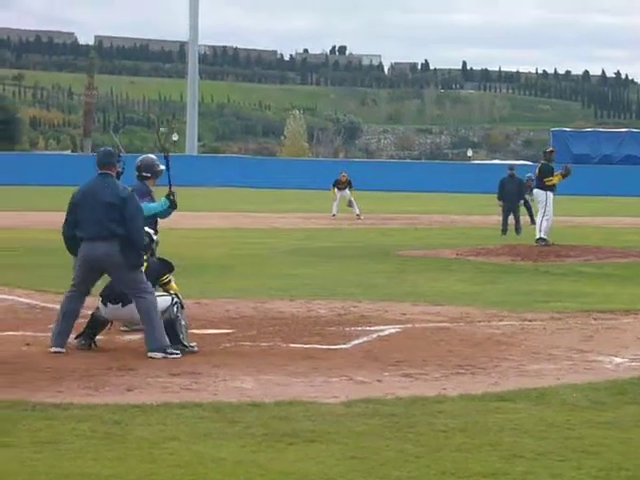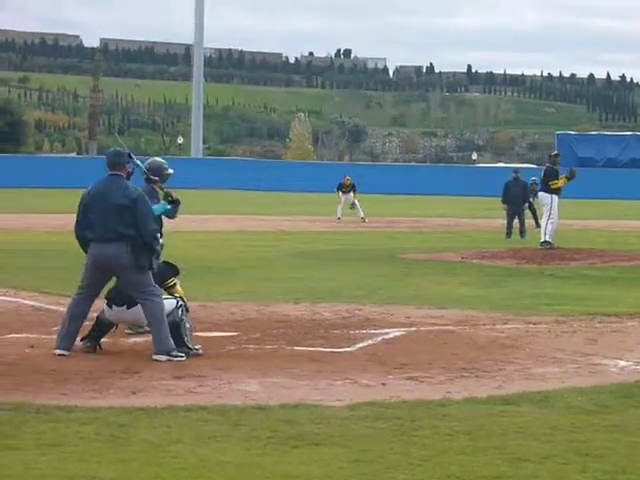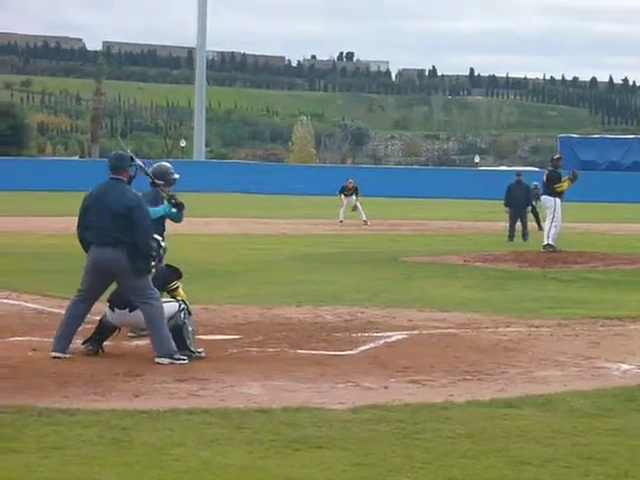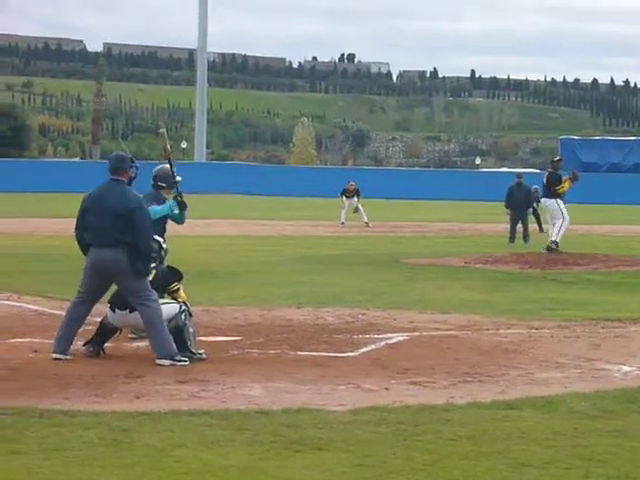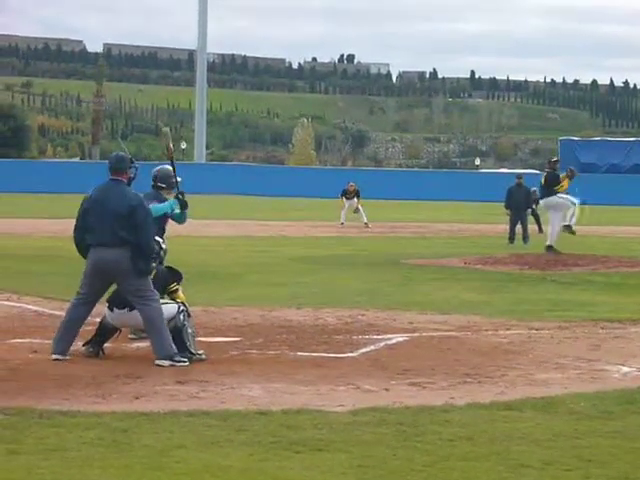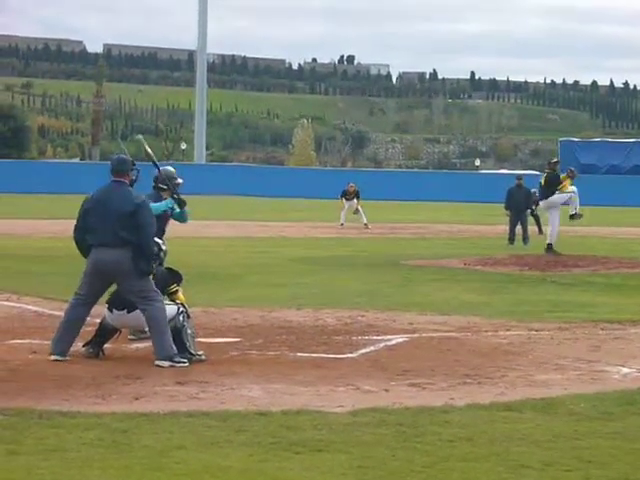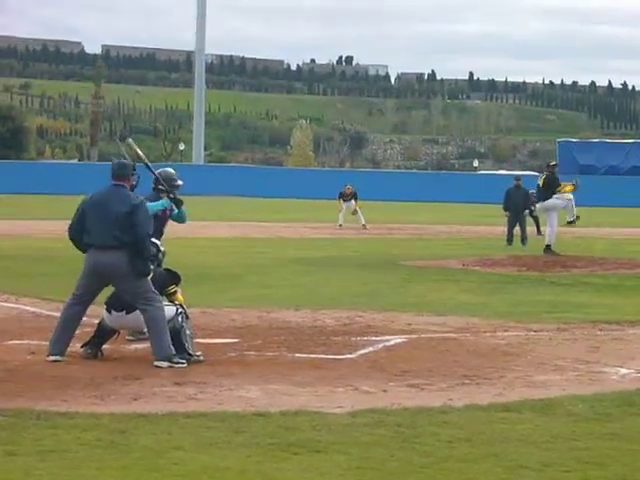
dt=0.2s
person 1, frame 1
left shoulder: (81, 192)
right shoulder: (123, 192)
left elbow: (68, 228)
right elbow: (136, 227)
left wrist: (76, 252)
right wrist: (138, 253)
left hip: (87, 250)
right hip: (116, 250)
left knee: (75, 293)
right knee: (144, 294)
left ankle: (58, 342)
right ankle: (158, 346)
person 1, frame 2
left shoulder: (91, 192)
right shoulder: (133, 193)
left elbow: (79, 228)
right elbow: (148, 228)
left wrist: (91, 249)
right wrist: (153, 250)
left hip: (97, 251)
right hip: (125, 252)
left knee: (82, 296)
right knee: (151, 296)
left ankle: (63, 344)
right ankle: (163, 349)
person 1, frame 3
left shoulder: (92, 195)
right shoulder: (132, 198)
left elbow: (82, 230)
right elbow: (144, 235)
right wrist: (147, 259)
left hip: (97, 255)
right hip: (124, 256)
left knee: (82, 299)
right knee: (150, 300)
left ankle: (59, 347)
right ankle: (165, 351)
person 1, frame 4
left shoulder: (92, 196)
right shoulder: (133, 199)
left elbow: (80, 231)
right elbow: (144, 236)
right wrist: (146, 261)
left hip: (96, 256)
right hip: (124, 257)
left knee: (82, 301)
right knee: (148, 302)
left ankle: (60, 348)
right ankle: (166, 353)
person 1, frame 5
left shoulder: (92, 197)
right shoulder: (134, 199)
left elbow: (79, 233)
right elbow: (146, 236)
left wrist: (89, 255)
right wrist: (147, 261)
left hip: (97, 256)
right hip: (125, 257)
left knee: (82, 301)
right knee: (149, 302)
left ankle: (59, 349)
right ankle: (166, 354)
person 1, frame 6
left shoulder: (93, 198)
right shoulder: (137, 200)
left elbow: (79, 233)
right elbow: (146, 236)
left wrist: (91, 253)
right wrist: (148, 262)
left hip: (97, 257)
right hip: (126, 258)
left knee: (80, 302)
right knee: (152, 302)
left ankle: (58, 350)
right ankle: (166, 355)
person 1, frame 7
left shoulder: (91, 199)
right shoulder: (135, 202)
left elbow: (74, 231)
right elbow: (143, 237)
right wrist: (145, 260)
left hip: (94, 259)
right hip: (123, 260)
left knee: (77, 303)
right knee: (152, 303)
left ankle: (55, 351)
right ankle: (164, 356)
person 2, frame 1
left shoulder: (147, 190)
right shoulder: (139, 189)
left elbow: (160, 214)
right elbow: (143, 210)
left wrist: (170, 207)
right wrist: (164, 202)
right ankle: (130, 320)
person 2, frame 2
left shoulder: (155, 193)
right shoulder: (146, 191)
left elbow: (170, 215)
left wrist: (174, 205)
right wrist: (164, 204)
right ankle: (135, 323)
person 2, frame 3
left shoulder: (161, 198)
right shoulder: (150, 195)
left elbow: (177, 218)
left wrist: (178, 208)
right wrist: (168, 206)
right ankle: (137, 325)
person 2, frame 4
left shoulder: (164, 200)
right shoulder: (150, 197)
left elbow: (179, 220)
right elbow: (150, 214)
left wrist: (181, 209)
right wrist: (172, 204)
right ankle: (138, 327)
person 2, frame 5
left shoulder: (166, 201)
right shoulder: (150, 197)
left elbow: (180, 220)
right elbow: (150, 212)
left wrist: (182, 207)
right wrist: (173, 203)
right ankle: (137, 328)
person 2, frame 6
left shoulder: (166, 202)
right shoulder: (151, 199)
left elbow: (183, 219)
left wrist: (182, 206)
right wrist: (170, 203)
right ankle: (136, 328)
person 2, frame 7
left shoulder: (166, 204)
right shoulder: (150, 200)
left elbow: (181, 219)
left wrist: (179, 206)
right wrist: (166, 202)
right ankle: (135, 329)
person 3, frame 1
right shoulder: (155, 263)
right elbow: (173, 291)
left hip: (109, 308)
right hip: (135, 307)
right knee: (173, 301)
left ankle: (85, 339)
right ankle: (179, 344)
person 3, frame 2
right shoulder: (161, 267)
right elbow: (178, 294)
left hip: (114, 312)
right hip: (139, 311)
right knee: (178, 303)
left ankle: (90, 341)
right ankle: (184, 347)
person 3, frame 3
right shoulder: (164, 270)
right elbow: (181, 297)
left hip: (116, 314)
right hip: (142, 312)
right knee: (180, 307)
left ankle: (92, 345)
right ankle: (186, 350)
person 3, frame 4
right shoulder: (165, 272)
right elbow: (182, 299)
left hip: (117, 315)
right knee: (181, 309)
left ankle: (93, 346)
right ankle: (188, 352)
person 3, frame 5
right shoulder: (164, 272)
right elbow: (180, 300)
left hip: (115, 314)
right knee: (180, 310)
left ankle: (93, 346)
right ankle: (186, 352)
person 3, frame 6
right shoulder: (164, 273)
right elbow: (180, 301)
left hip: (114, 315)
right hip: (139, 315)
right knee: (179, 310)
left ankle: (93, 347)
right ankle: (186, 353)
person 3, frame 7
right shoulder: (162, 274)
right elbow: (178, 303)
left hip: (114, 316)
right hip: (138, 315)
right knee: (178, 310)
left ankle: (92, 347)
right ankle: (185, 354)
